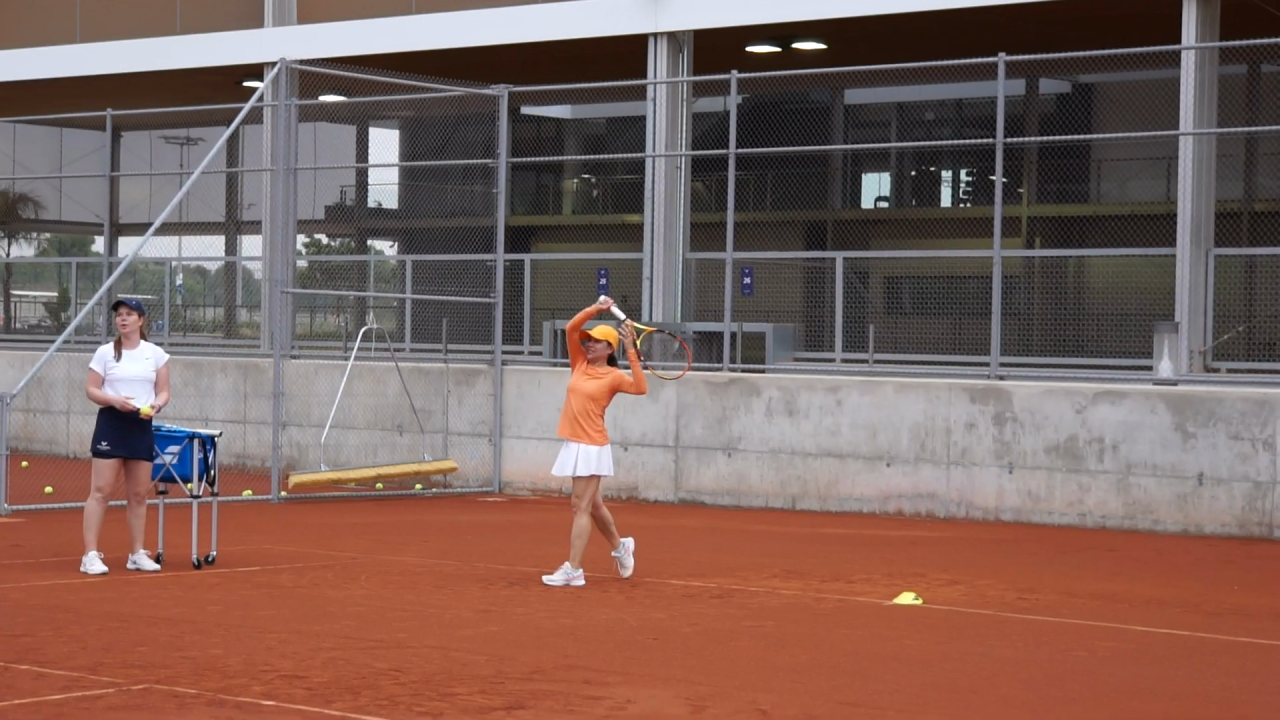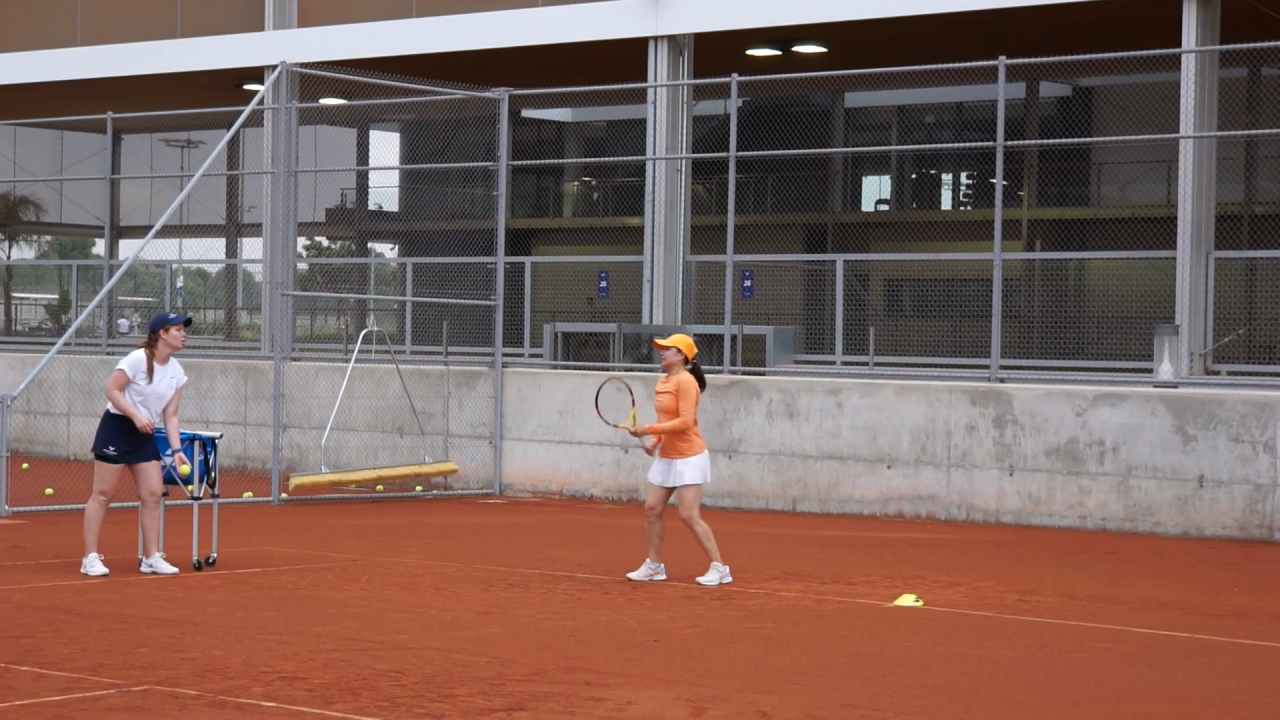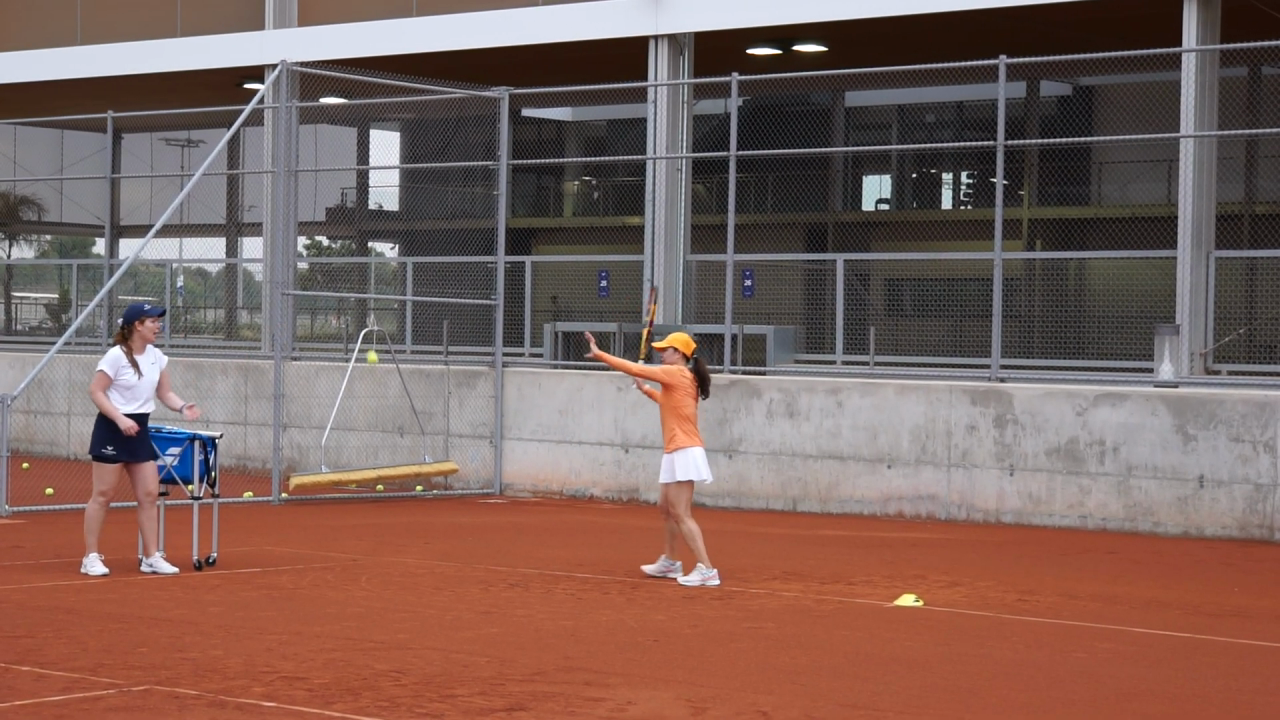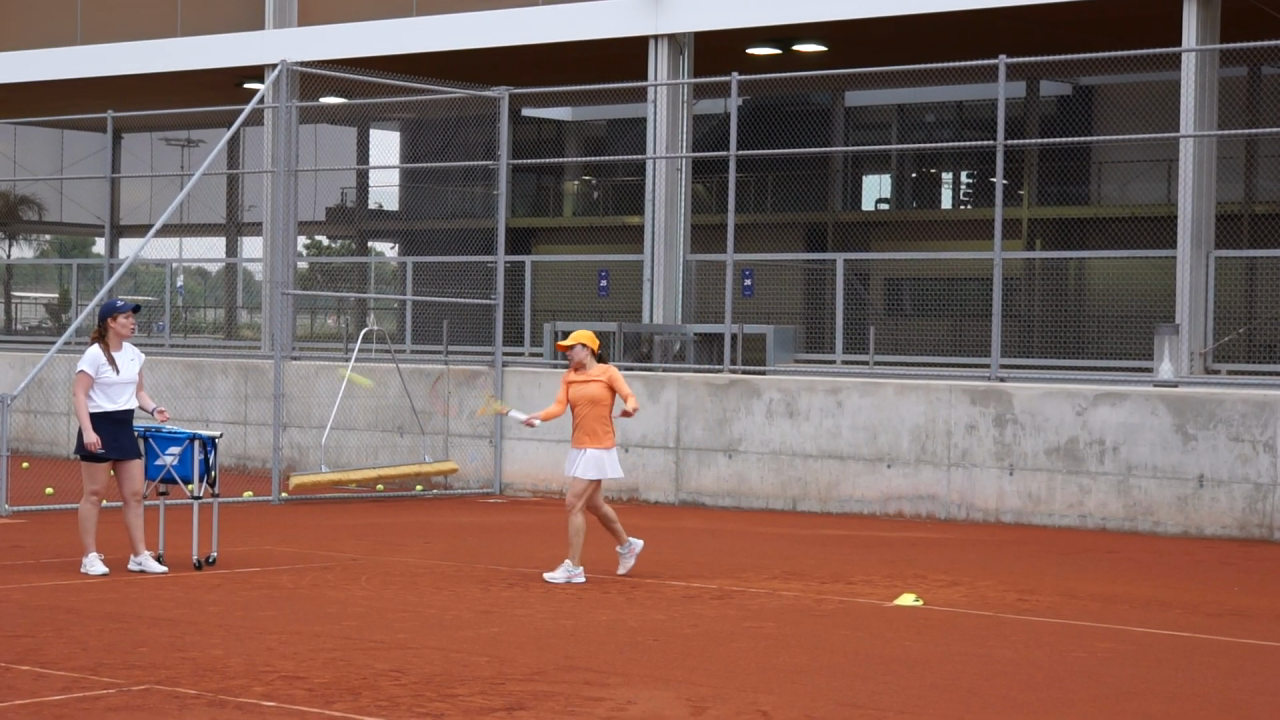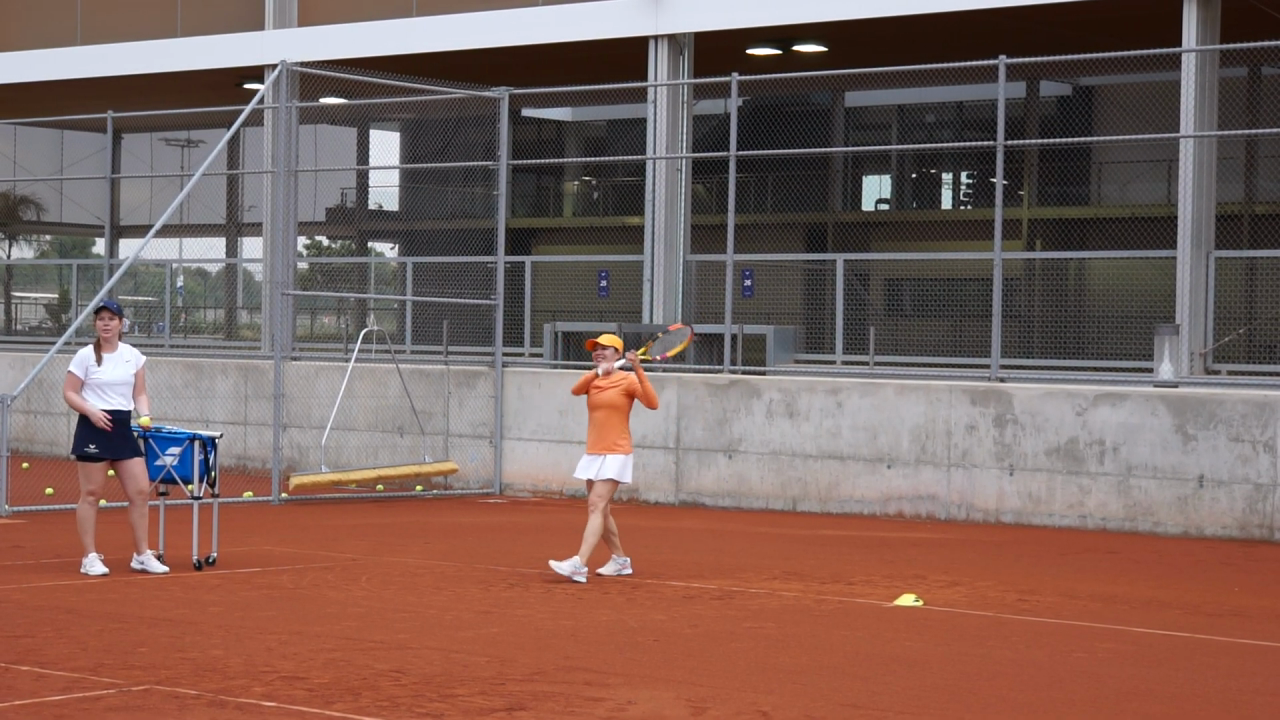
dt=1s
person 1, frame 1
left shoulder: (156, 354)
right shoulder: (105, 352)
left elbow: (163, 391)
right elbow: (91, 389)
left wrist: (156, 405)
right wrist: (114, 399)
left hip: (142, 427)
right hip: (111, 423)
left knee: (139, 495)
right knee: (101, 492)
left ankle: (137, 555)
right ankle: (90, 556)
person 1, frame 2
left shoulder: (177, 371)
right shoulder: (138, 359)
left elbow: (170, 415)
right elbow: (112, 390)
left wrist: (177, 449)
right wrist: (136, 416)
left hip: (144, 436)
right hip: (116, 429)
left knee: (153, 495)
right knee: (103, 494)
left ankle: (152, 558)
right ankle: (91, 557)
person 1, frame 3
left shoulder: (157, 357)
right shoulder: (116, 356)
left elbow: (165, 393)
right elbow: (96, 392)
left wrist: (184, 407)
right wrist: (121, 419)
left hip: (140, 431)
right hip: (113, 430)
left knee: (149, 495)
right knee: (103, 495)
left ankle: (152, 558)
right ankle: (90, 557)
person 1, frame 4
left shoulder: (134, 354)
right shoulder: (94, 354)
right elbow: (79, 395)
left wrist: (153, 408)
right wrist: (87, 430)
left hip: (125, 429)
right hip: (99, 428)
left knee: (135, 494)
right knee: (94, 494)
left ankle: (140, 556)
right ankle: (90, 557)
person 1, frame 5
left shoulder: (134, 356)
right shoulder: (85, 355)
left elbow: (139, 394)
right elbow: (69, 393)
left wrist: (145, 415)
right wrist: (91, 411)
left hip: (122, 429)
right hip: (93, 429)
left knee: (140, 491)
right knee: (91, 494)
left ankle: (142, 555)
right ankle: (90, 557)
person 2, frame 1
left shoulder: (614, 376)
right shoulder: (579, 364)
left elbow: (641, 388)
right elbow: (571, 329)
left wrist: (631, 349)
right wrist: (595, 309)
left hip: (591, 447)
right hip: (574, 444)
left knee: (580, 507)
right knee: (593, 504)
left ankle: (573, 570)
right ankle: (620, 547)
person 2, frame 2
left shoulder: (685, 381)
right shoulder: (663, 381)
left elbow: (685, 422)
left wrist: (649, 430)
right wrist: (655, 441)
left hip: (689, 457)
right hip: (667, 458)
left knee: (689, 515)
right knee: (652, 509)
left ankle: (719, 567)
right ankle: (653, 565)
person 2, frame 3
left shoulder: (676, 373)
right shoulder: (687, 379)
left elbow: (635, 369)
left wrist: (599, 354)
right wrist: (645, 389)
left hip: (682, 454)
right hip: (682, 453)
left knee: (681, 514)
right knee: (666, 507)
left ankle: (707, 569)
right ankle: (669, 561)
person 2, frame 4
left shoulder: (608, 373)
right shoulder: (568, 378)
left elbow: (629, 396)
right elbow: (559, 408)
left wrist: (629, 408)
right wrist: (537, 417)
left hip: (599, 450)
right hip: (580, 449)
left knee: (573, 503)
right knee: (593, 503)
left ankle: (572, 567)
right ankle: (628, 544)
person 2, frame 5
left shoulder: (629, 379)
right shoulder: (589, 379)
left elbow: (653, 404)
right elbow: (576, 389)
left wrist: (639, 372)
right wrist: (596, 373)
left hip: (616, 455)
right hip: (593, 454)
left knee: (595, 506)
right knee: (600, 509)
left ankle: (577, 565)
right ankle: (620, 559)
